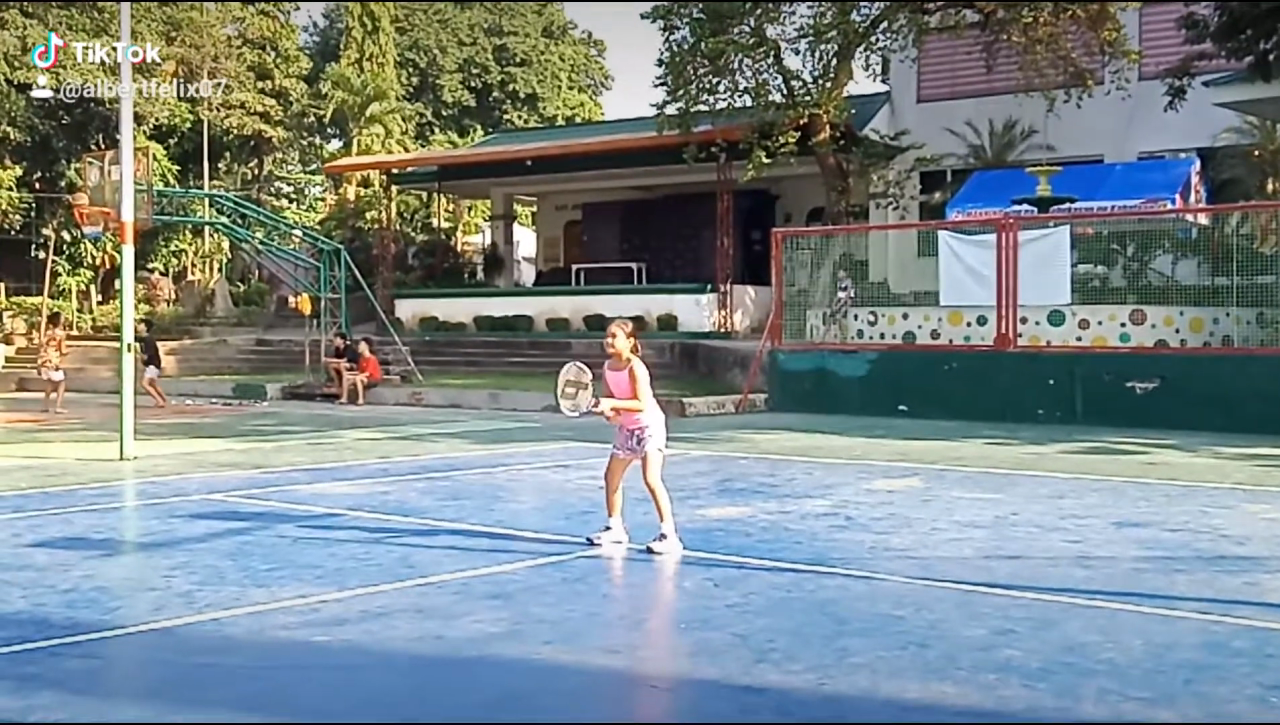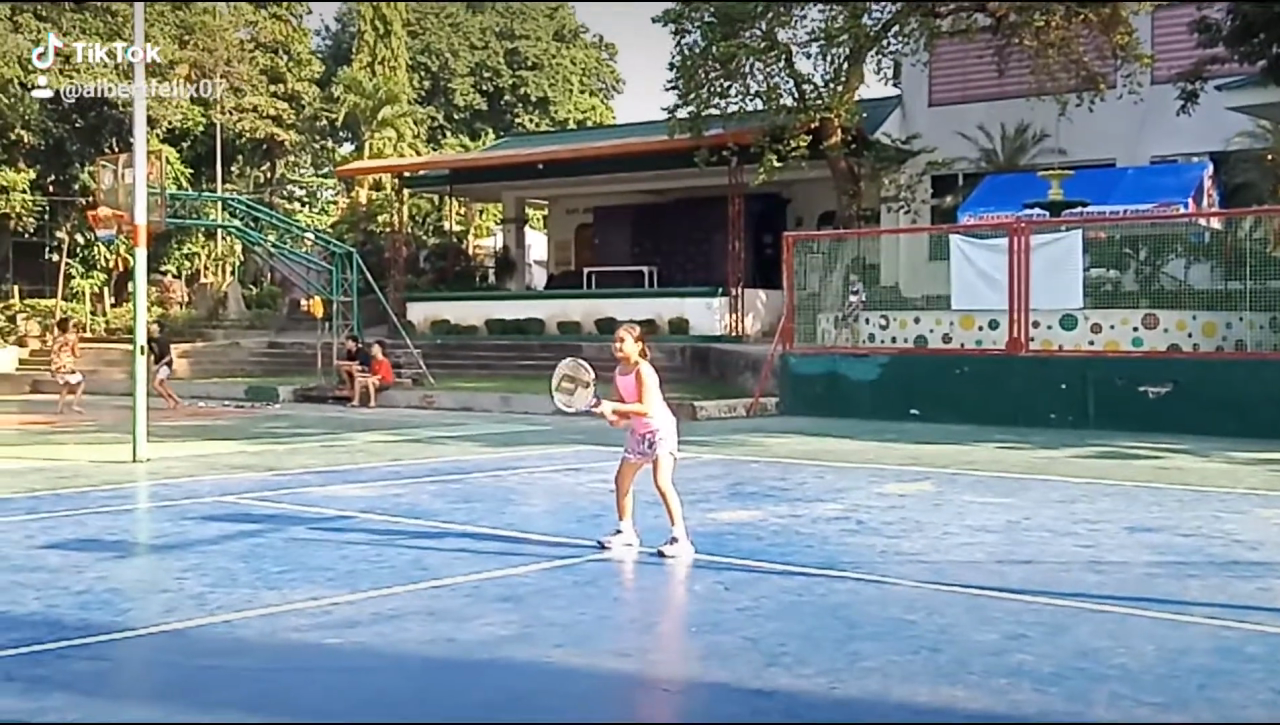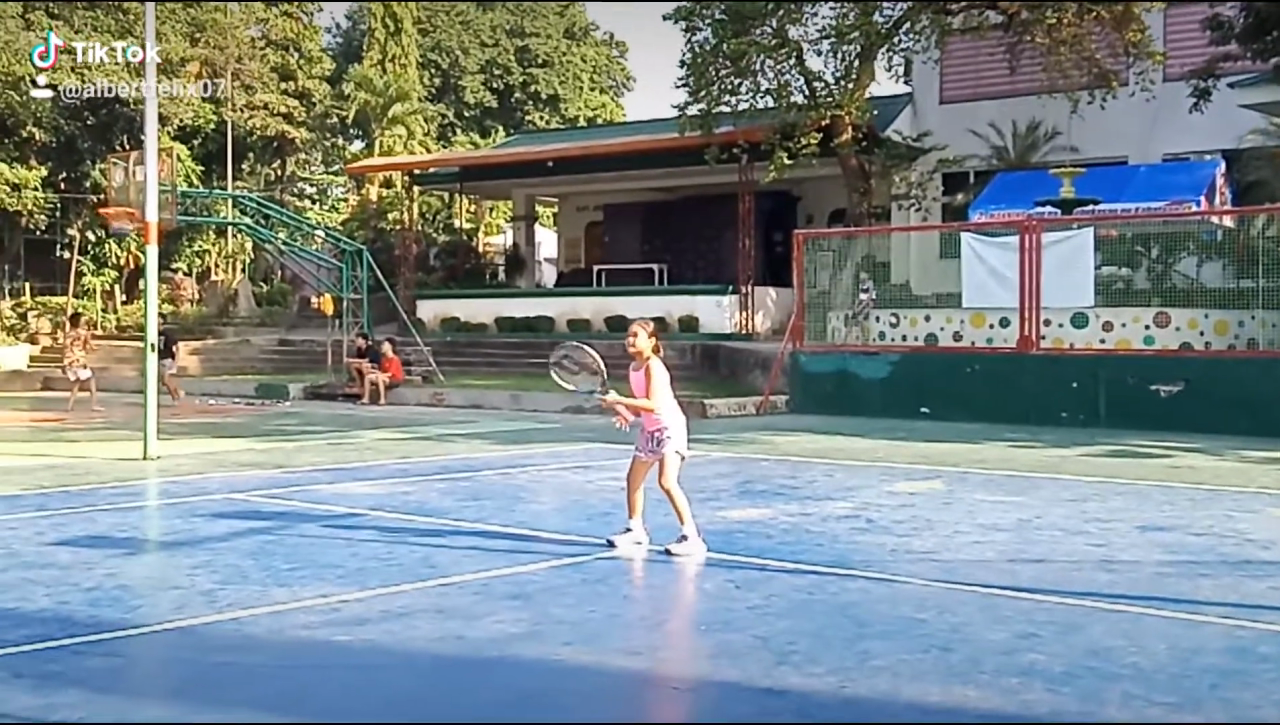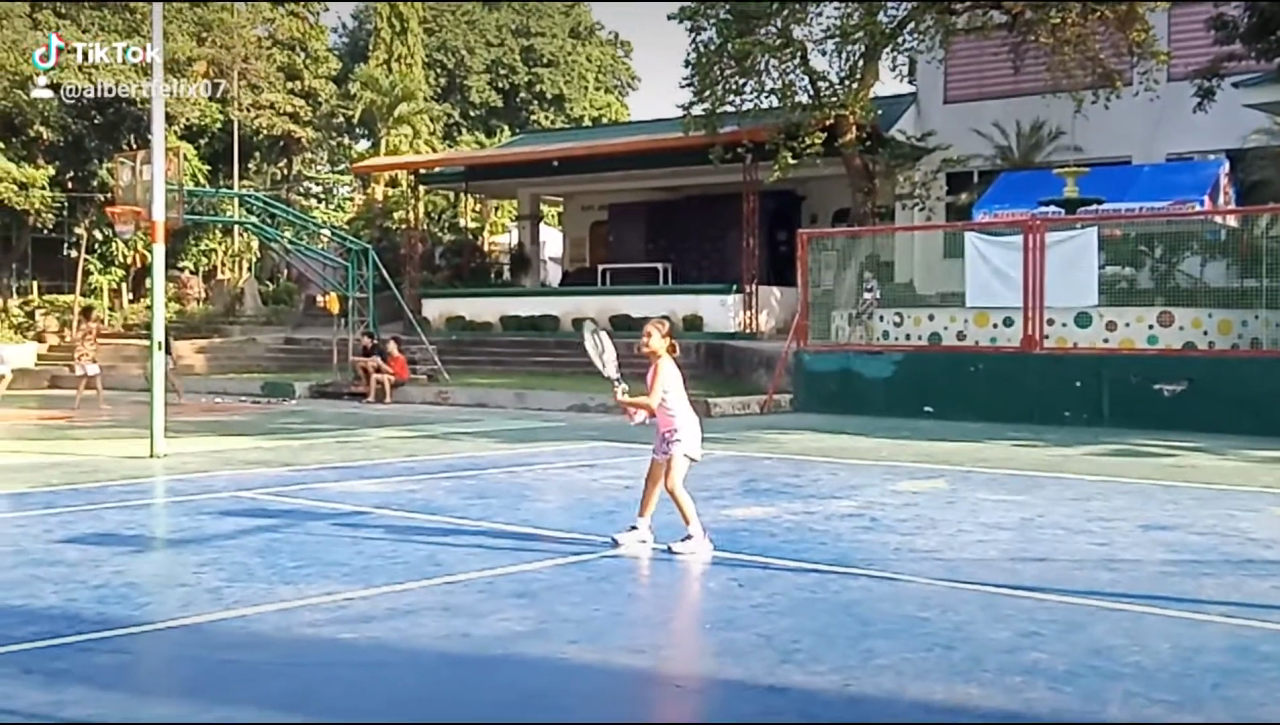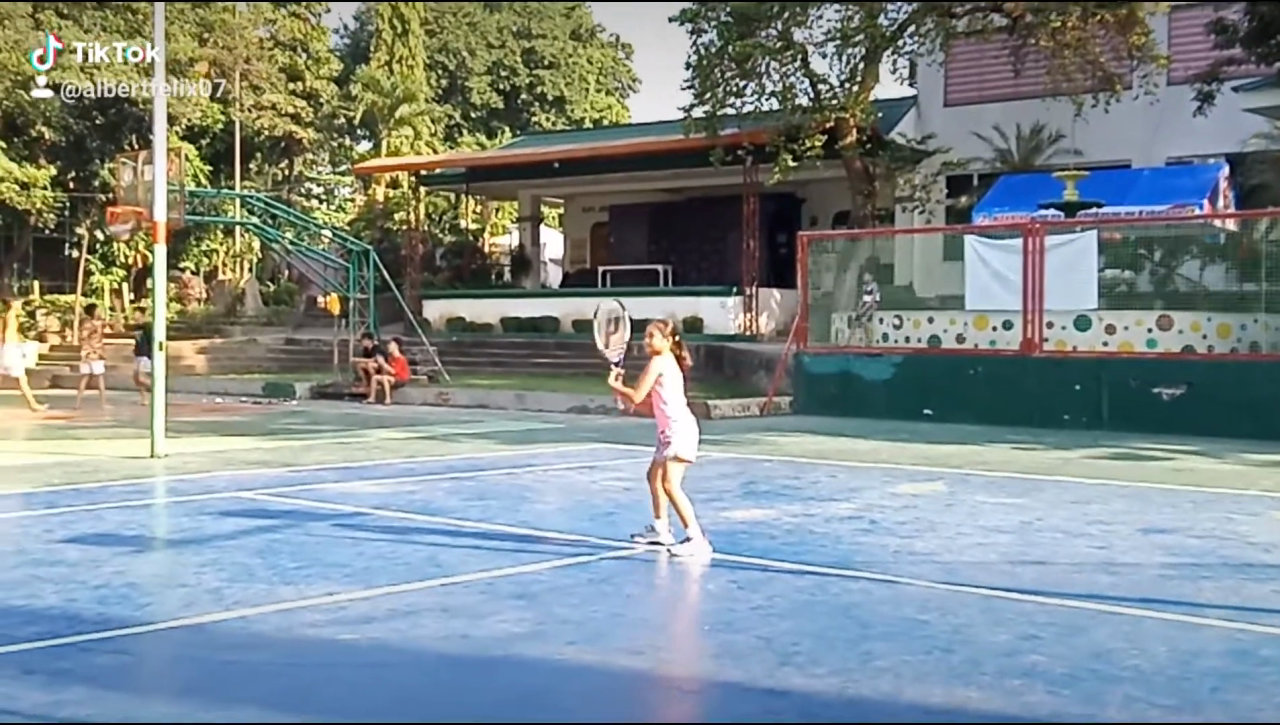
dt=0.2s
person 1, frame 1
left shoulder: (635, 367)
right shoulder: (607, 367)
left elbow: (642, 404)
left wrist: (612, 403)
right wrist: (609, 412)
left hip: (649, 426)
right hip: (627, 429)
left knee: (652, 479)
right knee: (611, 477)
left ankle: (669, 535)
right ankle: (616, 528)
person 1, frame 2
left shoulder: (643, 370)
right shoulder: (619, 372)
left elbow: (646, 408)
left wrist: (613, 407)
right wrist: (616, 416)
left hip: (660, 430)
right hip: (638, 432)
left knee: (662, 483)
right knee: (622, 480)
left ankle: (681, 538)
right ankle: (626, 531)
person 1, frame 3
left shoulder: (653, 366)
right shoulder: (634, 367)
left elbow: (652, 403)
left wrist: (619, 400)
right wrist: (626, 412)
left hip: (670, 428)
right hip: (649, 430)
left knee: (667, 482)
right knee: (634, 478)
left ankle: (691, 536)
right ankle: (636, 529)
person 1, frame 4
left shoulder: (663, 365)
right shoulder: (656, 365)
left elbow: (652, 402)
left wrist: (624, 400)
right wrist: (639, 410)
left hip: (683, 430)
right hip: (666, 431)
left knee: (672, 484)
right knee: (653, 479)
left ankle: (698, 536)
right ankle: (642, 528)
person 1, frame 5
left shoulder: (658, 362)
right shoulder: (669, 364)
left elbow: (637, 395)
right elbow: (650, 404)
left wrist: (615, 386)
right wrist: (628, 398)
left hip: (678, 430)
right hip: (669, 431)
left knee: (670, 485)
right knee: (654, 477)
left ankle: (697, 539)
right ankle: (661, 528)
